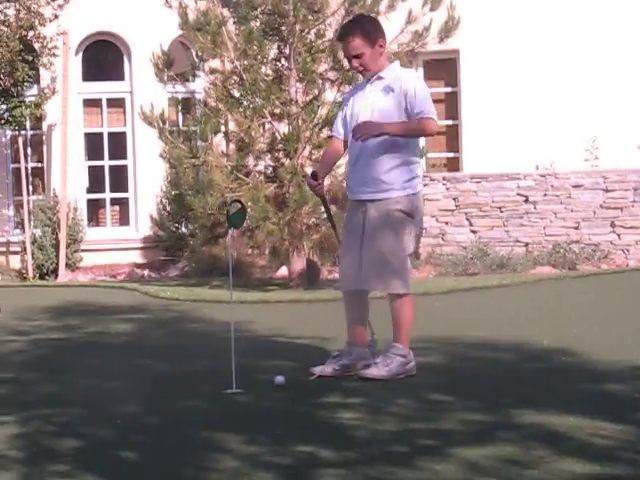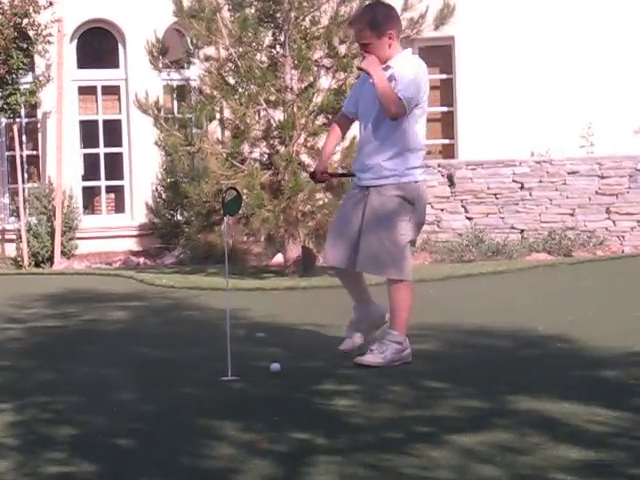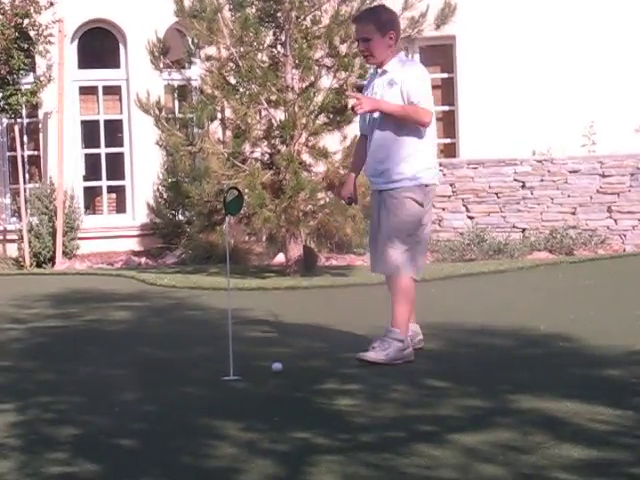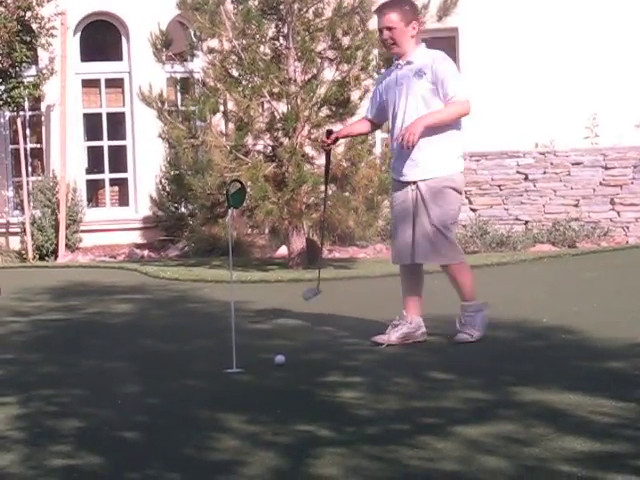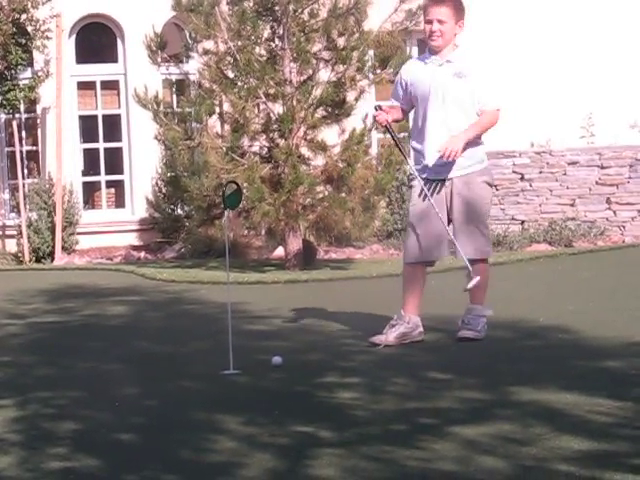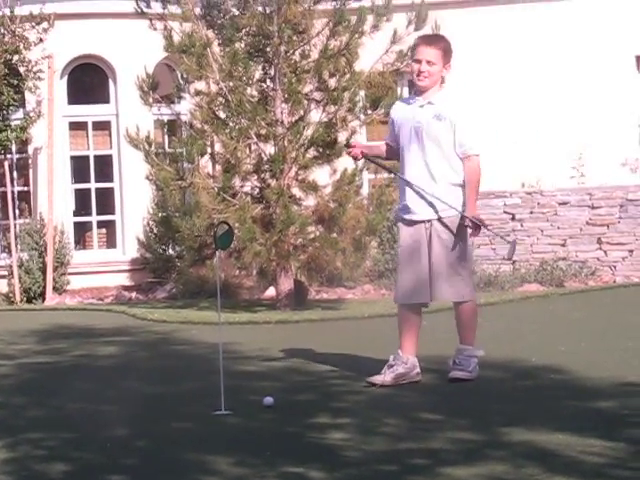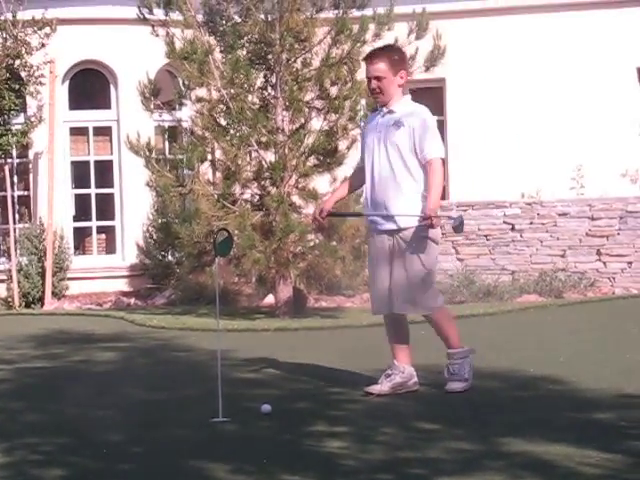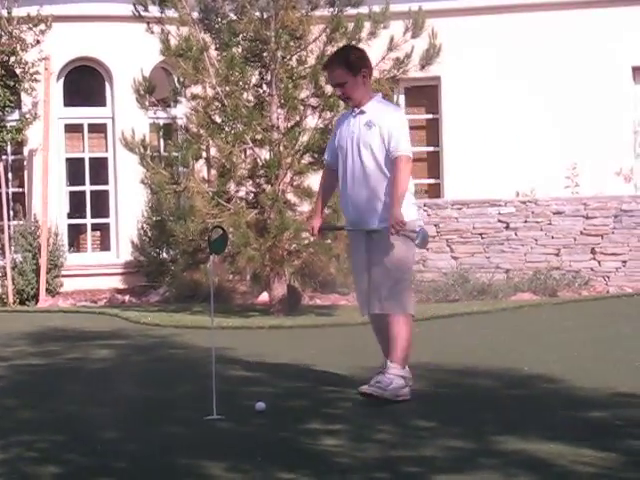
dt=0.4s
person 1, frame 1
left shoulder: (406, 80)
right shoulder: (354, 94)
left elbow: (428, 125)
right elbow: (339, 141)
left wrist: (383, 128)
right wrist: (319, 174)
left hip: (396, 196)
right hip: (359, 197)
left knee: (394, 275)
right knee: (353, 276)
left ankle: (401, 354)
right ankle: (356, 350)
person 1, frame 2
left shoulder: (412, 68)
right shoulder: (367, 77)
left elbow: (395, 109)
right elbow: (344, 119)
left wrist: (376, 73)
right wrist: (323, 159)
left hip: (398, 183)
right hip: (362, 181)
left knee: (394, 262)
right knee: (338, 255)
left ankle: (396, 341)
right ankle: (369, 314)
person 1, frame 3
left shoulder: (411, 71)
right shoulder: (372, 81)
left elbow: (424, 116)
left wrist: (379, 105)
right wrist: (351, 177)
left hip: (410, 183)
right hip: (382, 184)
left knee: (400, 260)
right knee: (387, 261)
left ankle: (398, 339)
right ankle: (408, 329)
person 1, frame 4
left shoulder: (436, 62)
right shoulder: (386, 78)
left elbow: (462, 106)
right elbow: (373, 121)
left wrist: (421, 122)
right wrist: (343, 132)
left hip: (439, 174)
right hip: (403, 176)
left knee: (440, 246)
right knee: (406, 252)
left ankle: (474, 311)
right ankle: (411, 321)
person 1, frame 5
left shoulder: (471, 67)
right shoulder: (411, 69)
left elbow: (492, 113)
right elbow: (403, 108)
left wrist: (462, 138)
right wrist: (388, 114)
left hip: (469, 171)
right hip: (426, 174)
left knee: (475, 246)
right knee: (416, 248)
left ankle: (476, 314)
right ankle: (409, 319)
person 1, frame 6
left shoulder: (453, 109)
right shoulder: (399, 110)
left elbow: (471, 160)
left wrist: (471, 208)
right wrist: (365, 149)
left hip: (450, 214)
right hip: (410, 215)
left knee: (459, 287)
right knee: (407, 291)
left ankle: (467, 355)
right ankle: (405, 361)
person 1, frame 7
left shoulder: (417, 116)
right shoulder: (370, 123)
left elbow: (434, 164)
left wrist: (431, 204)
right wrist: (332, 198)
left hip: (413, 224)
right hip: (379, 226)
left knee: (422, 296)
right knee: (387, 301)
left ankle: (459, 356)
right ankle: (402, 370)
person 1, frame 8
left shoulder: (388, 114)
right shoulder: (342, 123)
left elbow: (403, 162)
right elbow: (331, 169)
left wrist: (395, 207)
right wrist: (318, 211)
left hip: (390, 224)
right hip: (358, 225)
left knee: (393, 298)
right knee: (371, 302)
left ankle: (397, 375)
right ankle: (391, 369)
